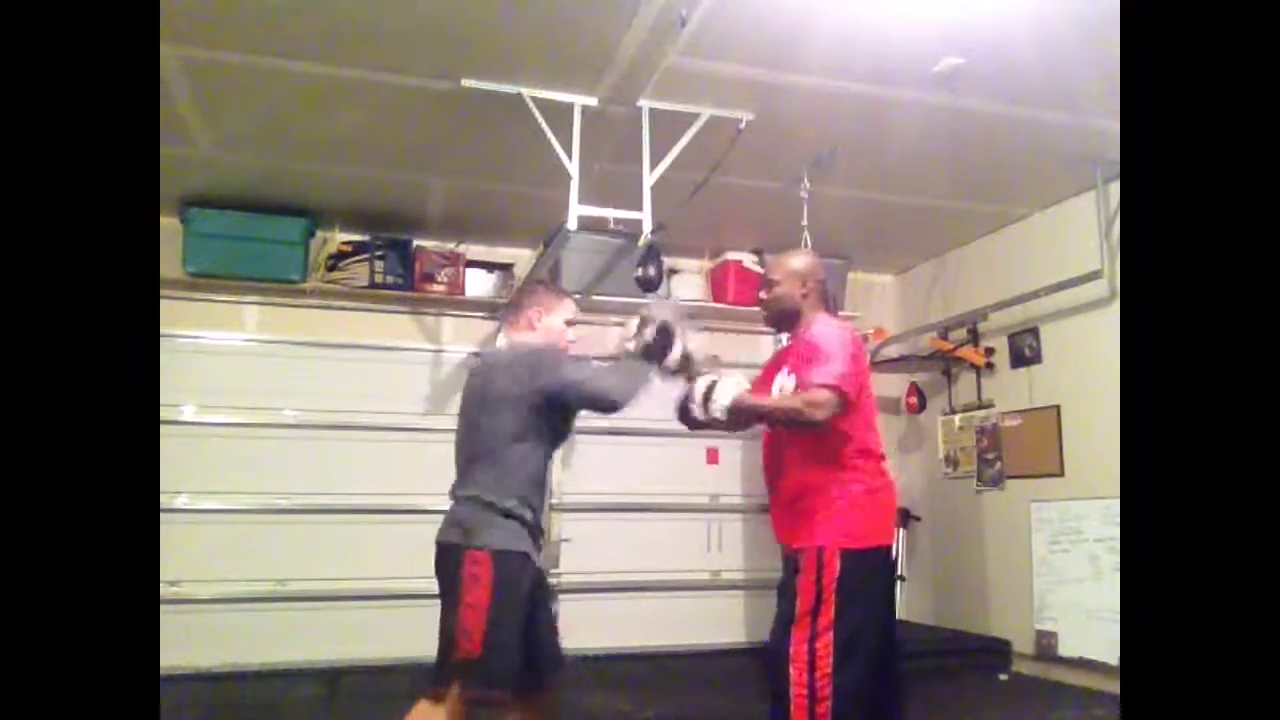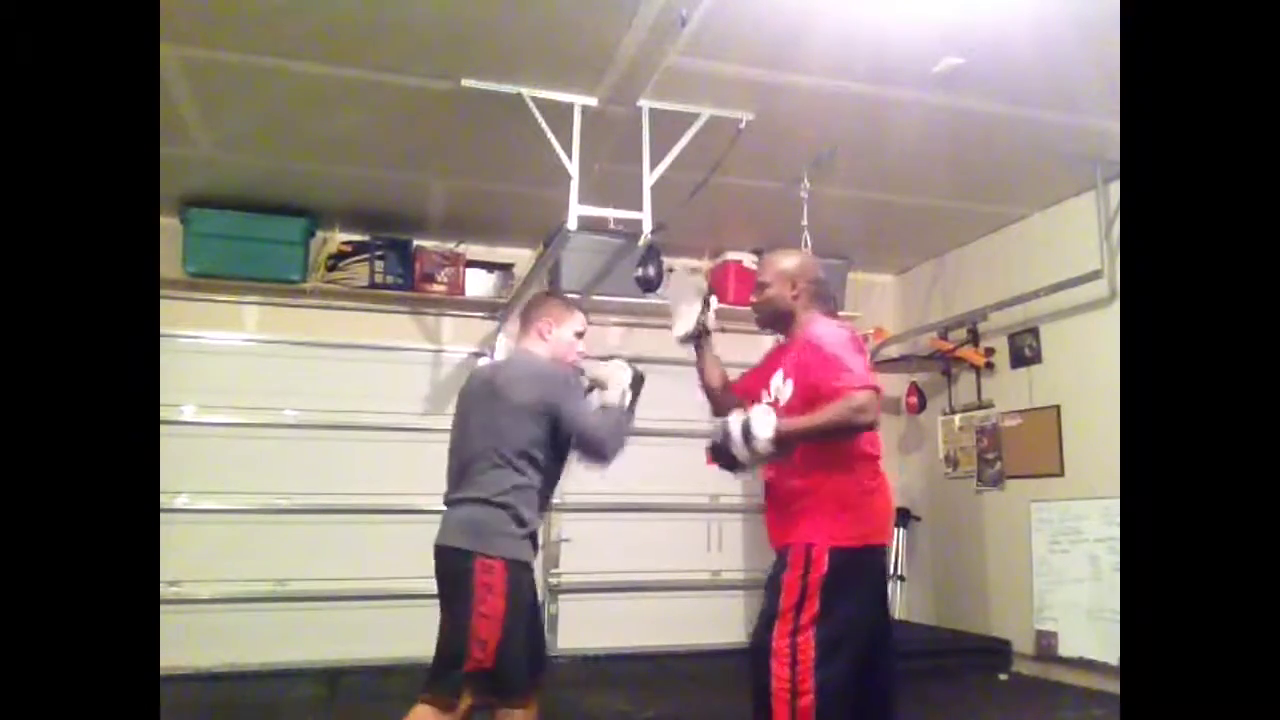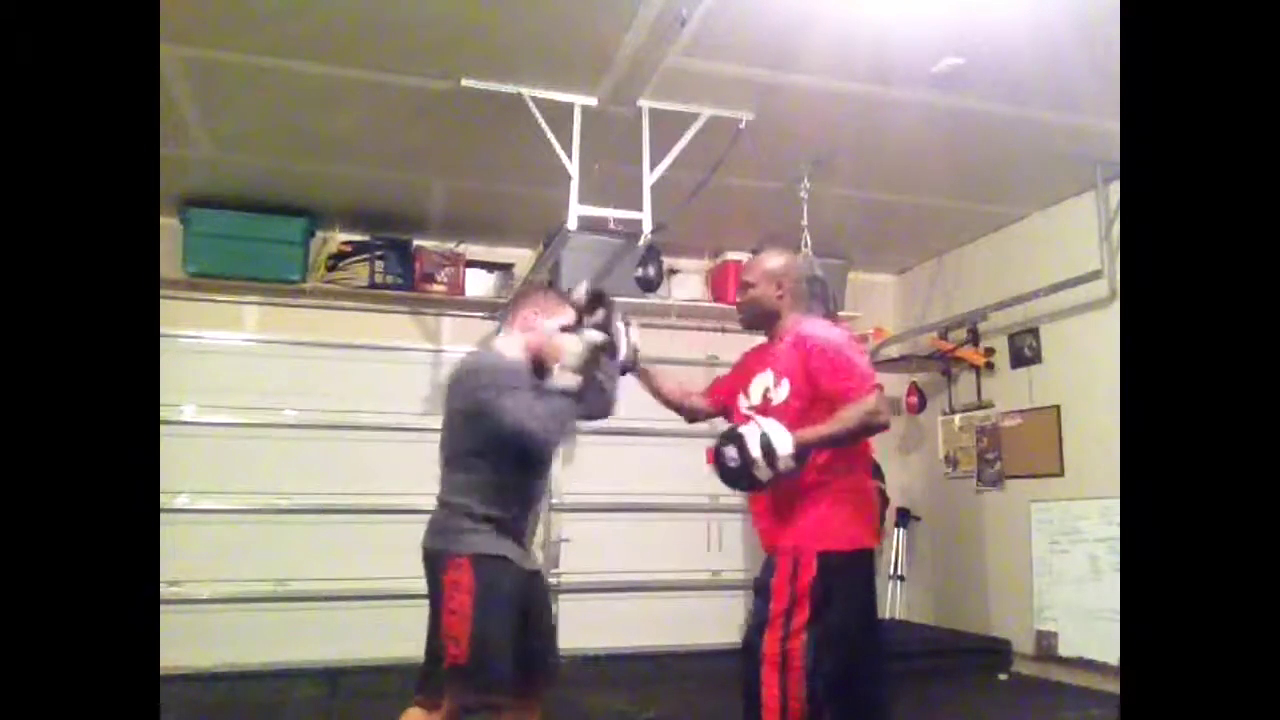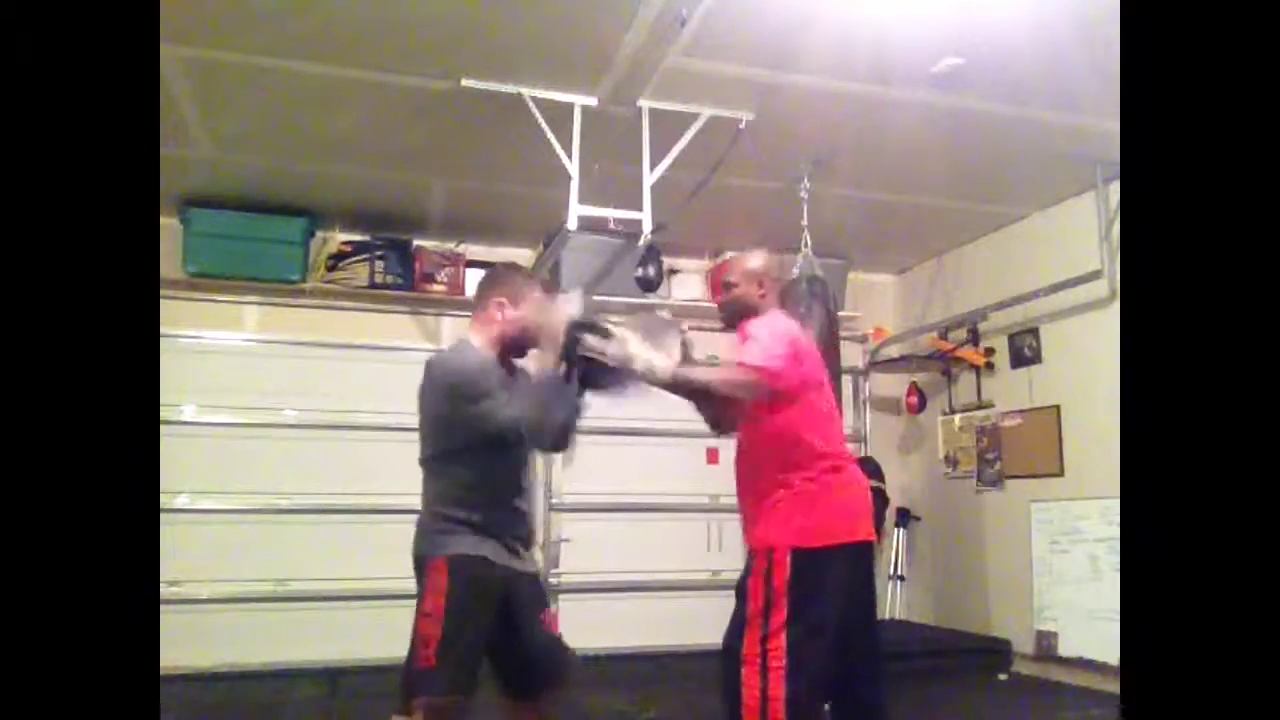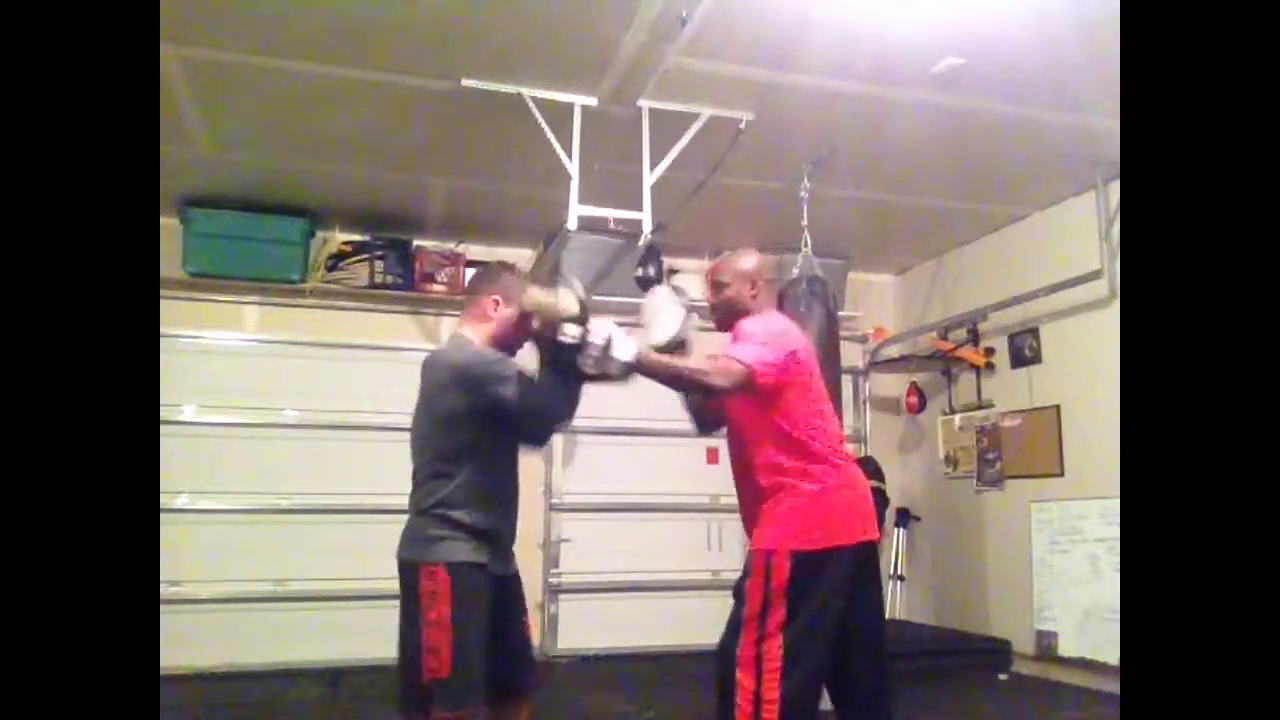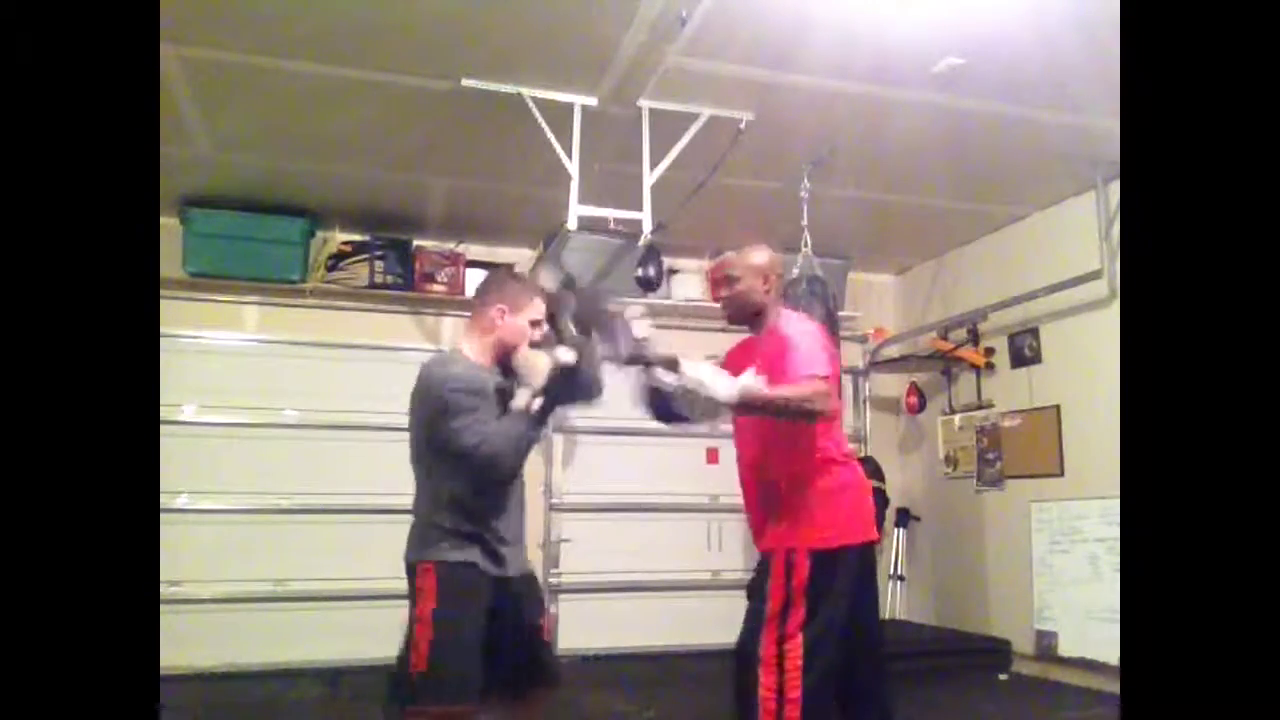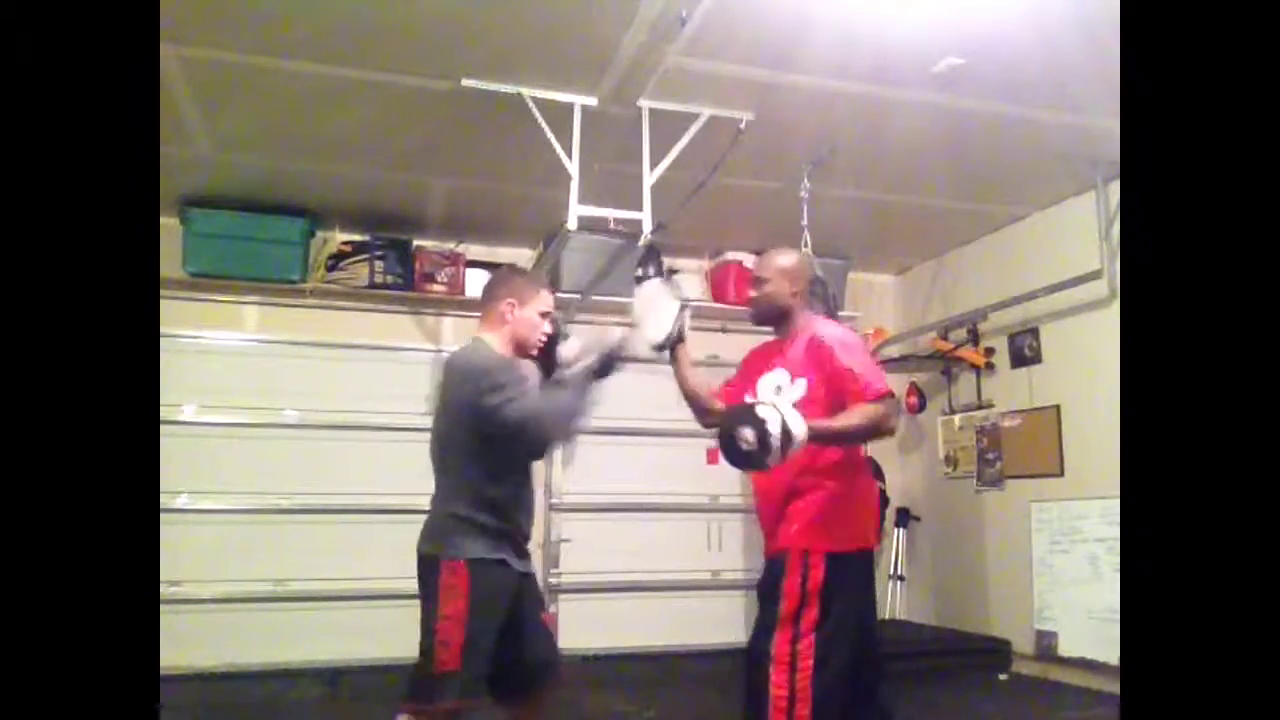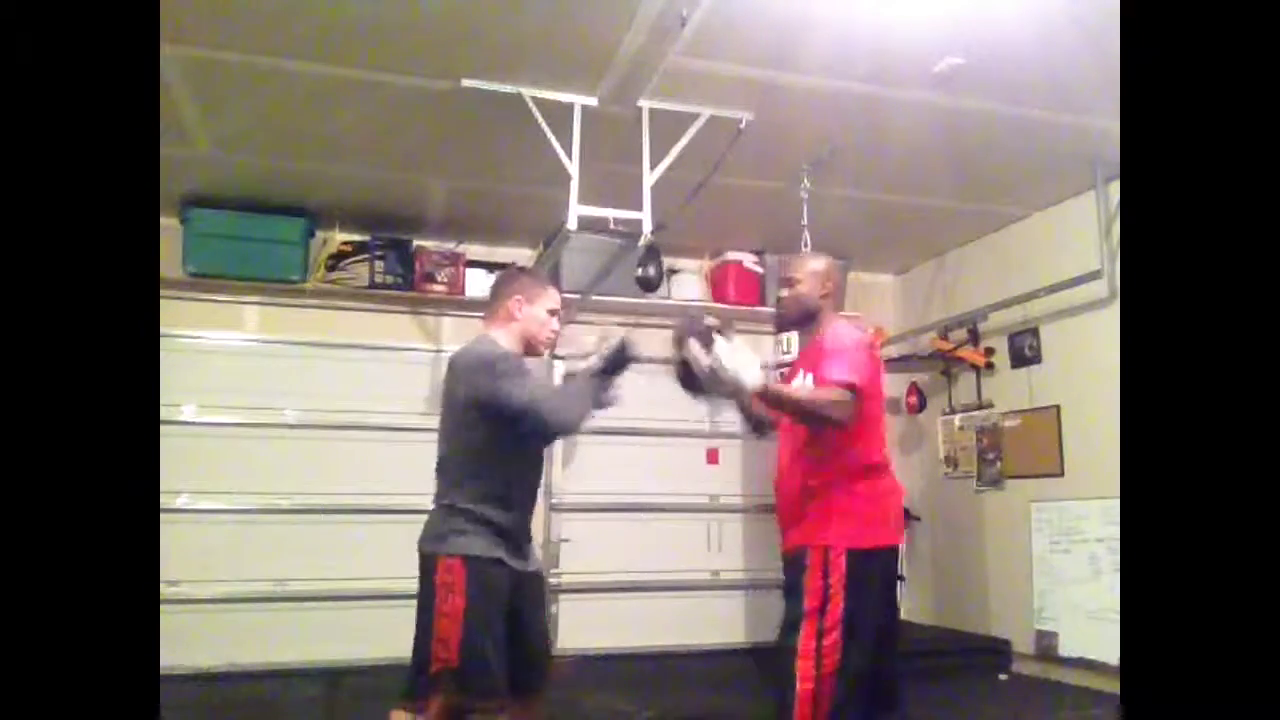
dt=0.2s
person 1, frame 1
left shoulder: (826, 336)
right shoulder: (790, 355)
left elbow: (819, 409)
right elbow: (734, 407)
left wrist: (735, 400)
right wrist: (692, 371)
left hip: (840, 525)
right hip: (849, 526)
left knee: (810, 664)
right knee: (862, 664)
person 1, frame 2
left shoulder: (827, 339)
right shoulder: (780, 357)
left elbow: (864, 409)
right elbow: (728, 403)
left wrist: (774, 429)
right wrist: (701, 340)
left hip: (834, 525)
right hip: (815, 527)
left knee: (785, 658)
right knee: (858, 664)
person 1, frame 3
left shoulder: (821, 340)
right shoulder: (757, 359)
left elbow: (875, 411)
right elbow: (697, 405)
left wrist: (797, 441)
right wrist: (634, 362)
left hip: (824, 527)
right hip: (841, 532)
left knee: (780, 664)
right knee: (850, 670)
person 1, frame 4
left shoulder: (770, 331)
right shoulder: (770, 338)
left elbow: (737, 386)
right elbow: (723, 417)
left wrist: (655, 367)
right wrist: (675, 362)
left hip: (805, 522)
right hip: (842, 520)
left knee: (764, 666)
right knee: (851, 670)
person 1, frame 5
left shoulder: (763, 330)
right shoulder: (761, 337)
left elbow: (722, 378)
right elbow: (710, 419)
left wrist: (636, 355)
right wrist: (671, 354)
left hip: (804, 522)
right hip: (844, 519)
left knee: (756, 667)
right knee: (857, 673)
person 1, frame 6
left shoulder: (797, 332)
right shoulder: (743, 353)
left elbow: (815, 400)
right elbow: (691, 404)
left wrist: (726, 390)
right wrist: (657, 362)
left hip: (813, 521)
right hip: (838, 525)
left knee: (775, 666)
right knee: (850, 666)
person 1, frame 7
left shoulder: (833, 340)
right shoulder: (763, 358)
left elbow: (883, 415)
right elbow: (710, 411)
left wrist: (803, 429)
right wrist: (678, 348)
left hip: (827, 530)
right hip: (799, 531)
left knee: (785, 665)
right knee: (845, 666)
person 1, frame 8
left shoulder: (843, 339)
right shoulder: (808, 356)
left elbow: (836, 410)
right elbow: (766, 422)
left wrist: (756, 380)
right wrist: (742, 378)
left hip: (844, 527)
right hip: (842, 525)
left knee: (816, 664)
right knee: (864, 663)
person 2, frame 1
left shoulder: (498, 369)
right shoulder: (529, 360)
left elbow: (546, 427)
right elbow: (609, 391)
right wrist: (644, 347)
left hip: (510, 542)
right hip: (483, 543)
left knee: (536, 678)
person 2, frame 2
left shoulder: (489, 377)
right shoulder: (546, 375)
right elbow: (603, 443)
right wrist: (621, 392)
left hip: (503, 548)
right hip: (488, 548)
left knee: (522, 679)
person 2, frame 3
left shoulder: (533, 373)
right shoulder: (486, 369)
left elbow: (595, 404)
right elbow: (537, 438)
left wrist: (597, 339)
right wrist: (567, 376)
left hip: (515, 552)
right hip: (472, 549)
left knee: (530, 680)
person 2, frame 4
left shoulder: (504, 372)
right shoulder: (460, 370)
left elbow: (554, 436)
right elbow: (530, 425)
left wrist: (558, 361)
right wrist: (552, 361)
left hip: (510, 553)
right hip: (458, 551)
left knee: (537, 680)
person 2, frame 5
left shoulder: (485, 364)
right shoulder: (467, 365)
left elbow: (534, 421)
right elbow: (544, 416)
left hip: (489, 554)
right hip: (448, 556)
person 2, frame 6
left shoulder: (505, 373)
right shoulder: (446, 378)
left elbow: (584, 389)
right elbow: (497, 456)
right wrist: (540, 394)
left hip: (503, 559)
right hip: (450, 558)
left knee: (532, 681)
person 2, frame 7
left shoulder: (510, 370)
right shoulder: (477, 368)
left elbow: (531, 444)
right elbow: (547, 422)
right wrist: (588, 367)
left hip: (503, 554)
right hip: (466, 554)
left knee: (531, 679)
person 2, frame 8
left shoulder: (516, 366)
right shoulder: (481, 362)
left elbow: (543, 426)
right elbow: (558, 415)
left wrist: (599, 371)
right wrist: (600, 366)
left hip: (513, 551)
right hip: (466, 550)
left knee: (529, 680)
